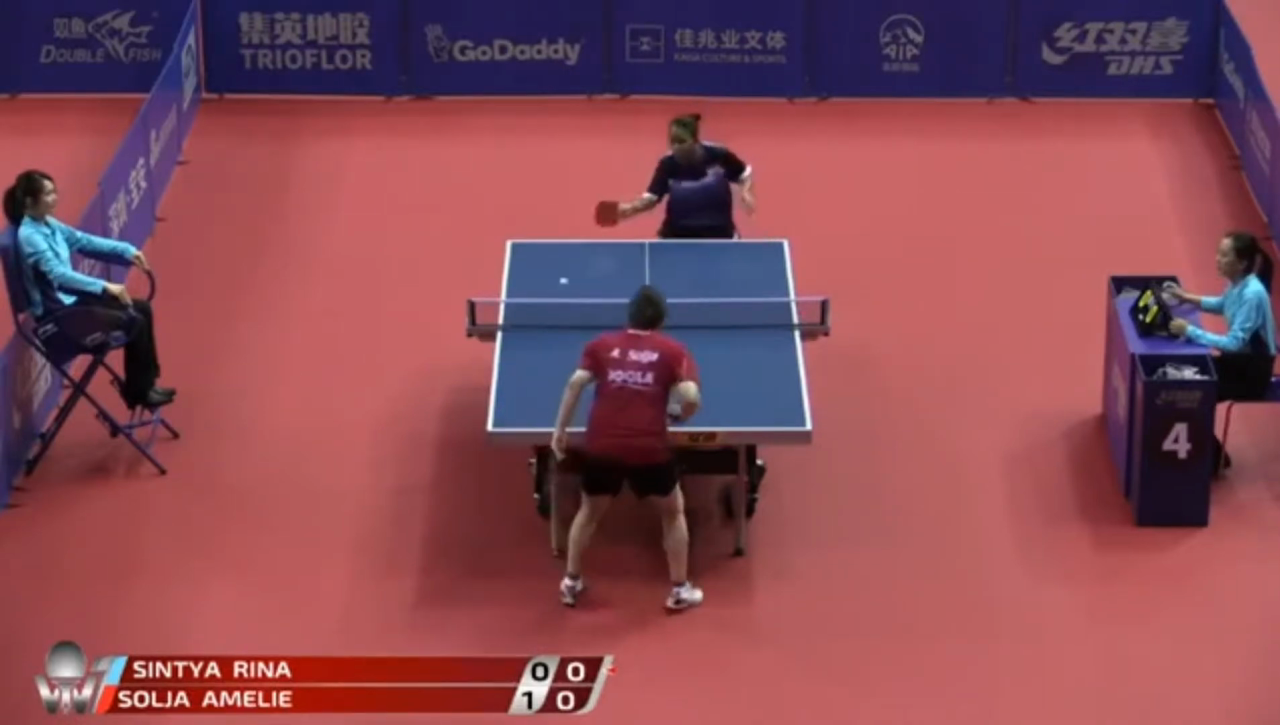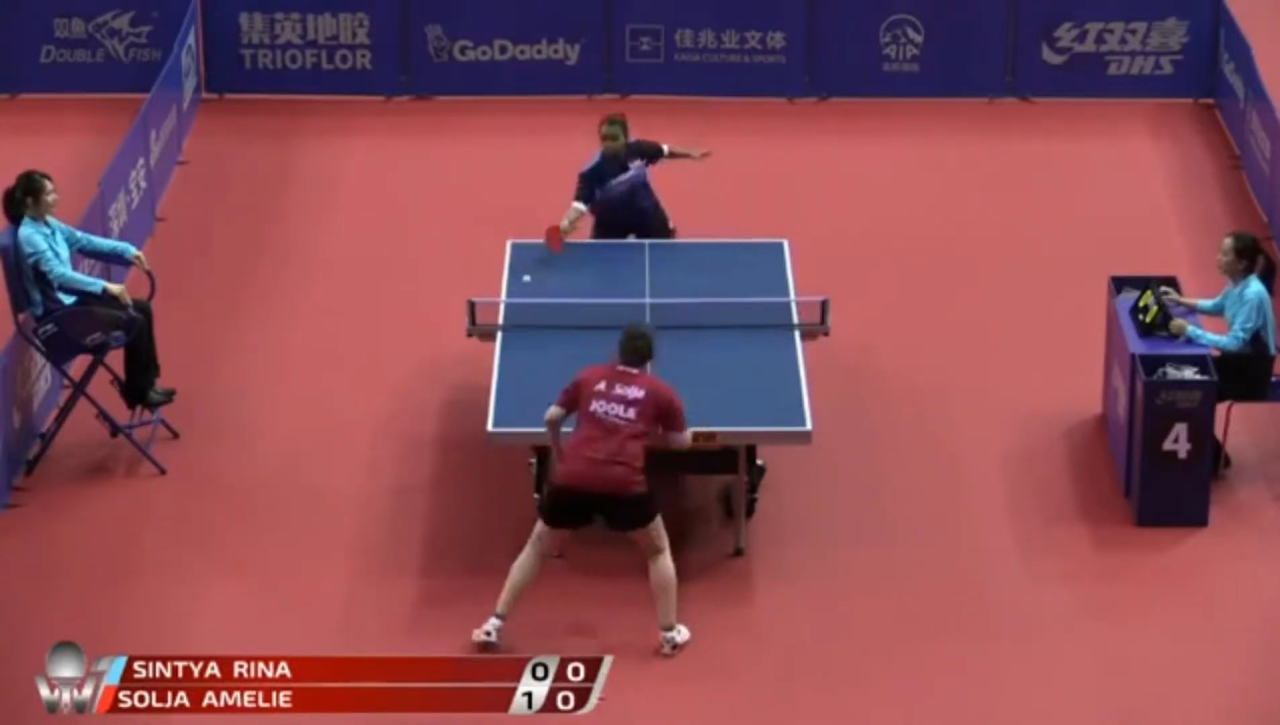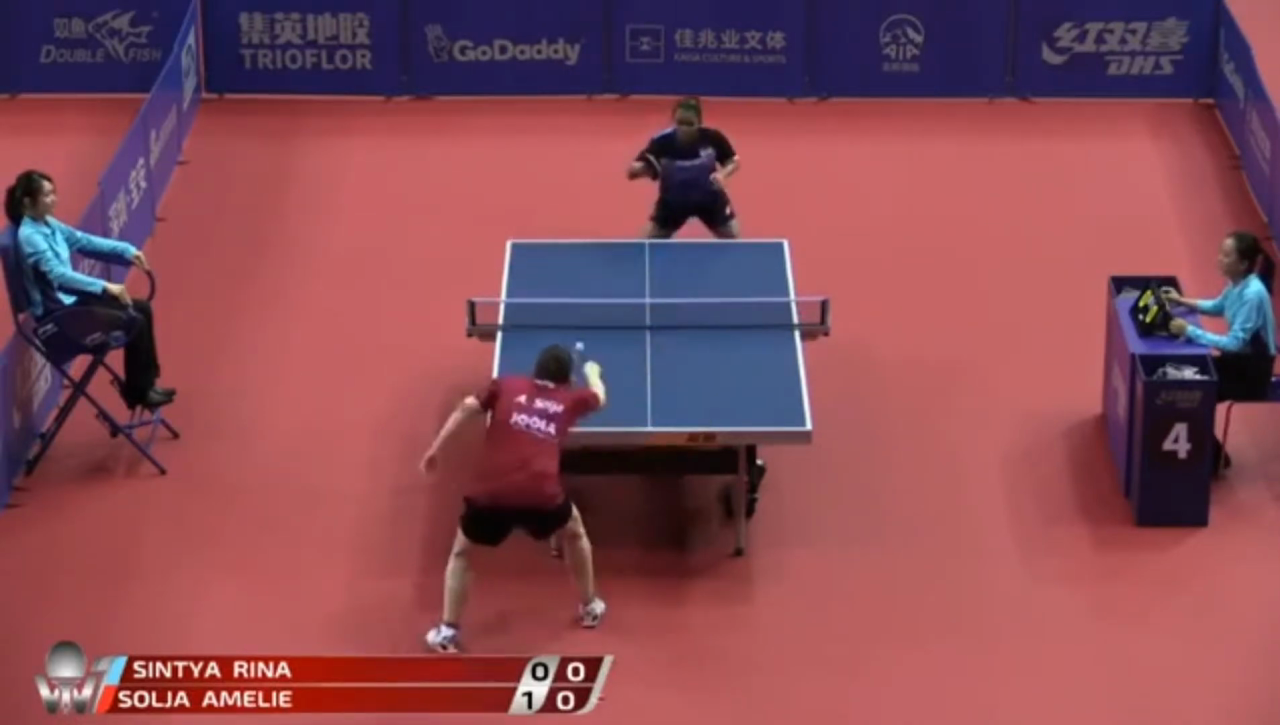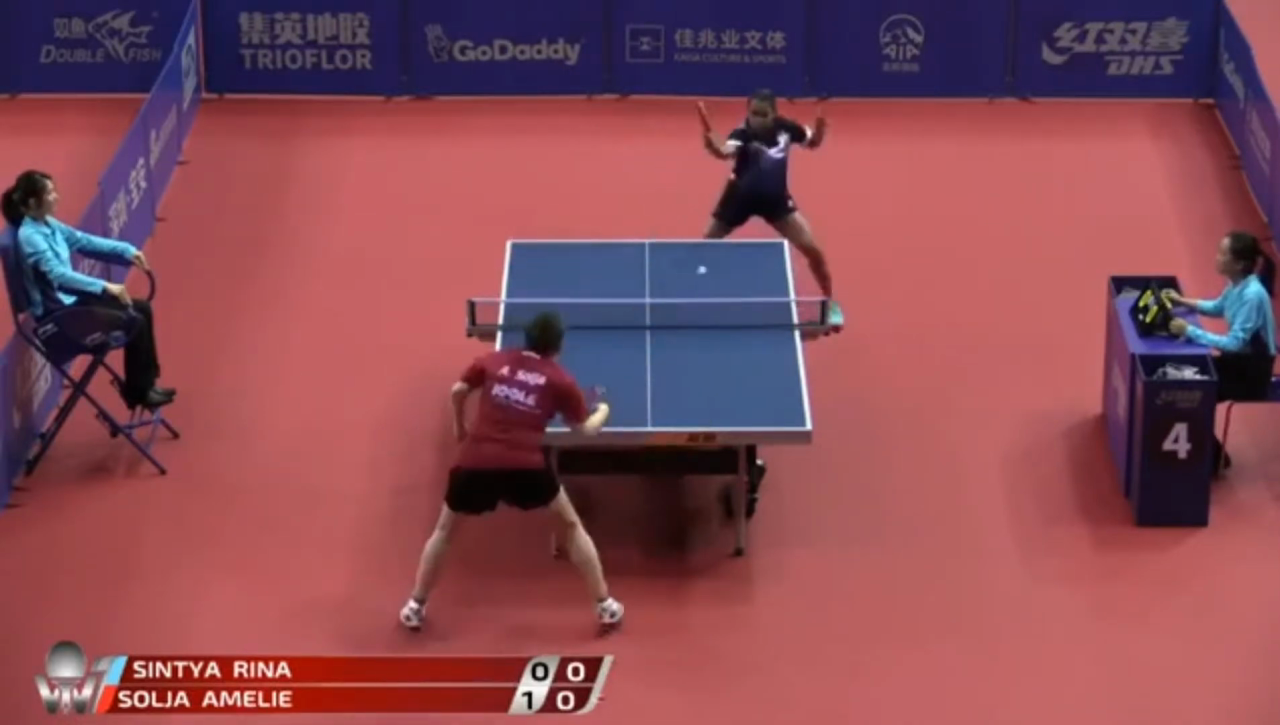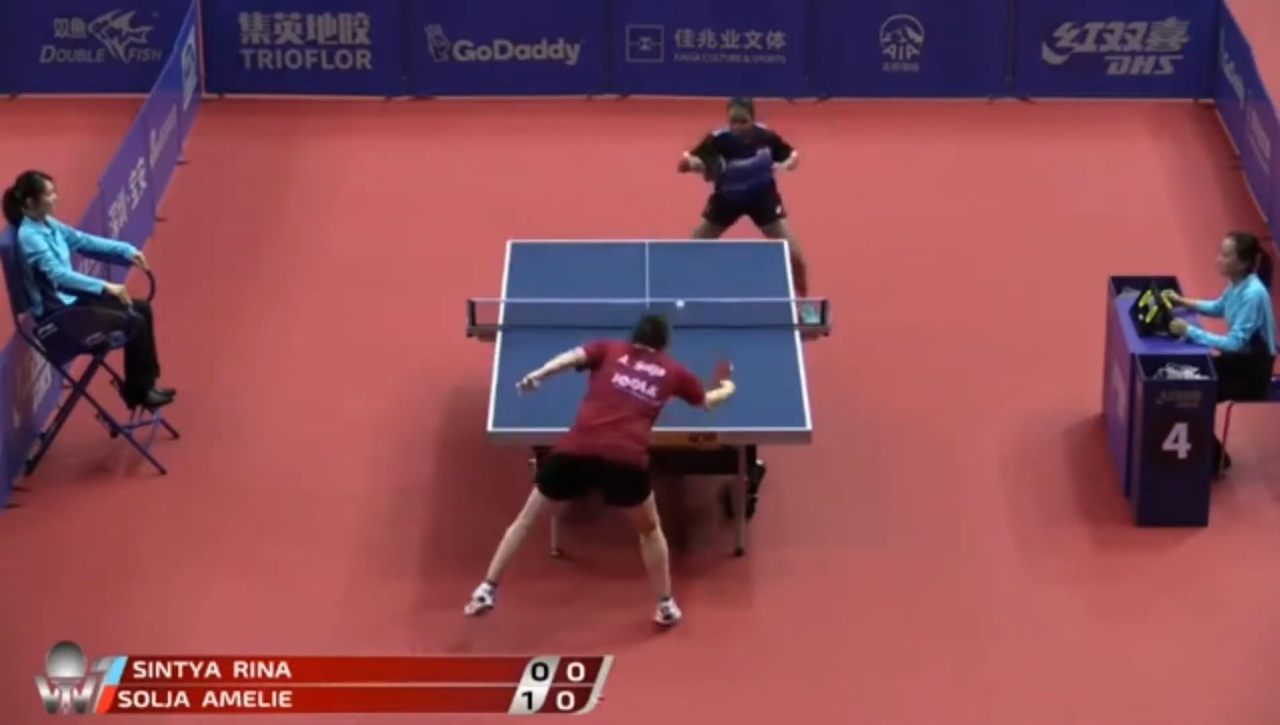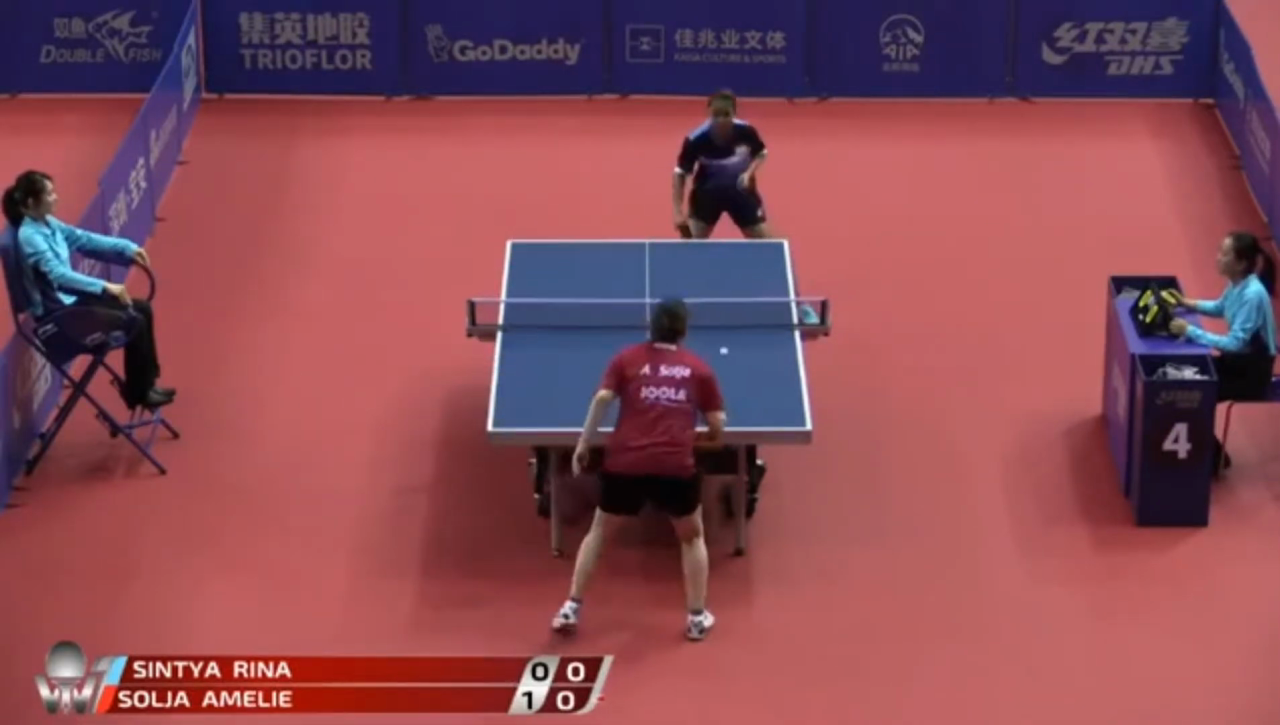
dt=0.5s
person 1, frame 1
left shoulder: (602, 344)
right shoulder: (674, 351)
left elbow: (576, 383)
right elbow: (691, 397)
left wrist: (560, 429)
right wrist: (681, 415)
left hip: (601, 446)
right hip: (650, 449)
left knee: (590, 510)
right knee: (673, 512)
left ankle: (571, 583)
right ankle: (680, 590)
person 1, frame 2
left shoulder: (589, 377)
right shoulder: (660, 392)
left elbow: (552, 417)
right elbow: (682, 441)
left wrist: (558, 453)
right wrist: (655, 431)
left hip: (573, 480)
right hip: (623, 485)
left knee: (535, 549)
right knee: (657, 551)
left ankle: (494, 625)
right ankle: (670, 632)
person 1, frame 3
left shoulder: (505, 386)
right shoulder: (571, 398)
left elbow: (468, 407)
right elbow: (599, 399)
left wrist: (435, 449)
right wrist: (593, 374)
left hip: (489, 493)
right hip: (542, 496)
left knee: (460, 553)
right knee: (575, 532)
left ankle: (447, 631)
right ankle: (589, 607)
person 1, frame 4
left shoulder: (494, 360)
right shoulder: (560, 380)
left elbow: (458, 391)
right elbow: (585, 430)
left wrist: (461, 426)
right wrist: (601, 411)
left hip: (473, 463)
right hip: (524, 467)
left knee: (444, 531)
right knee: (572, 528)
left ankle: (416, 607)
right ankle: (605, 605)
person 1, frame 5
left shoulder: (608, 350)
right shoulder: (673, 372)
left elbow: (576, 356)
right elbow: (708, 400)
left wrist: (539, 374)
right wrist: (728, 388)
left hip: (576, 449)
right hip: (627, 458)
left knee: (527, 517)
right knee: (649, 529)
left ankle: (487, 589)
right ankle: (666, 606)
person 1, frame 6
left shoulder: (627, 359)
right shoulder: (700, 370)
left elbow: (602, 399)
right elbow: (717, 426)
left wrist: (582, 443)
right wrist: (708, 434)
left hip: (623, 465)
right hip: (675, 467)
left knee: (599, 532)
right knee: (692, 538)
left ankle: (571, 607)
right ankle: (696, 618)
person 2, frame 1
left shoulder: (48, 223)
right shoulder: (29, 236)
left elbow: (84, 240)
right elbow: (58, 274)
left wrist: (126, 250)
right wrist: (104, 286)
left hip: (72, 296)
right hip: (57, 310)
left knee: (142, 309)
right knee: (134, 322)
left ankle: (146, 382)
right ankle: (139, 392)
person 2, frame 2
left shoulder: (48, 223)
right shoulder: (29, 236)
left elbow: (84, 240)
right elbow: (59, 274)
left wrist: (126, 250)
right wrist: (105, 286)
left hip: (72, 296)
right hip: (57, 310)
left knee: (142, 309)
right knee: (134, 323)
left ankle: (145, 382)
right ankle: (138, 392)
person 2, frame 3
left shoulder: (47, 223)
right shoulder: (29, 236)
left elbow: (84, 240)
right elbow: (58, 275)
left wrist: (126, 250)
right wrist: (104, 286)
left hip: (72, 296)
right hip: (57, 310)
left knee: (142, 309)
right knee: (134, 322)
left ankle: (146, 382)
right ankle: (138, 392)
person 2, frame 4
left shoulder: (48, 223)
right shoulder: (30, 236)
left elbow: (84, 240)
right elbow: (59, 274)
left wrist: (126, 250)
right wrist: (105, 287)
left hip: (72, 296)
right hip: (57, 310)
left knee: (142, 309)
right knee: (134, 323)
left ankle: (146, 382)
right ankle: (138, 392)
person 2, frame 5
left shoulder: (47, 223)
right shoulder: (29, 236)
left elbow: (84, 240)
right elbow: (58, 274)
left wrist: (126, 250)
right wrist: (105, 286)
left hip: (72, 296)
right hip: (57, 310)
left knee: (142, 309)
right knee: (134, 323)
left ankle: (146, 382)
right ankle: (138, 392)
person 2, frame 6
left shoulder: (48, 222)
right shoulder: (29, 236)
left elbow: (84, 237)
right elbow: (59, 274)
left wrist: (128, 246)
right wrist: (105, 287)
left hip: (71, 296)
right hip: (57, 310)
left knee: (142, 309)
right knee: (134, 323)
left ankle: (146, 382)
right ankle: (138, 392)
person 3, frame 1
left shoulder: (1252, 294)
right shoulder: (1237, 284)
left elbow: (1233, 343)
right elbow: (1221, 305)
left wrist: (1189, 331)
right wrist: (1185, 297)
left hip: (1254, 369)
right hip: (1240, 358)
left ankle: (1214, 456)
person 3, frame 2
left shoulder: (1253, 294)
right shoulder: (1237, 284)
left elbow: (1234, 343)
right elbow: (1216, 306)
left wrist: (1189, 331)
right wrist: (1181, 301)
left hip: (1254, 370)
right hip: (1240, 358)
left ankle: (1214, 456)
person 3, frame 3
left shoulder: (1253, 294)
right shoulder: (1237, 284)
left elbow: (1234, 343)
right elbow: (1217, 307)
left wrist: (1189, 331)
right wrist: (1182, 301)
left hip: (1254, 370)
right hip: (1240, 358)
left ankle: (1215, 456)
person 3, frame 4
left shoulder: (1252, 295)
right shoulder: (1237, 284)
left elbow: (1234, 343)
right elbow: (1217, 307)
left wrist: (1189, 331)
right wrist: (1183, 301)
left hip: (1254, 370)
right hip: (1239, 358)
left ankle: (1214, 456)
person 3, frame 5
left shoulder: (1253, 294)
right shoulder: (1237, 284)
left elbow: (1234, 343)
right elbow: (1218, 307)
left wrist: (1189, 331)
right wrist: (1183, 301)
left hip: (1254, 370)
right hip: (1239, 357)
left ankle: (1214, 456)
person 3, frame 6
left shoulder: (1252, 294)
right shoulder: (1237, 284)
left elbow: (1234, 343)
right elbow: (1218, 308)
left wrist: (1189, 330)
right wrist: (1184, 302)
left hip: (1254, 370)
right hip: (1239, 358)
left ankle: (1214, 456)
person 4, frame 1
left shoulder: (719, 156)
right shoulder: (667, 165)
left elbow: (745, 174)
right elbow: (651, 198)
left wrist: (746, 193)
right wrist: (630, 208)
left hip: (717, 223)
right hip: (679, 223)
person 4, frame 2
left shoulder: (639, 149)
right shoulder: (592, 173)
left elbow: (665, 151)
right elbow: (579, 206)
left wrist: (691, 154)
right wrist: (565, 224)
left hip: (647, 215)
right hip: (611, 224)
person 4, frame 3
left shoulder: (712, 138)
right shoulder: (661, 142)
left elbow: (733, 161)
right elbow: (632, 172)
left wrist: (722, 175)
right wrist: (642, 169)
left hip: (710, 199)
right hip: (672, 203)
person 4, frame 4
left shoulder: (785, 126)
right shoulder: (742, 134)
left elbow: (813, 141)
right elbow: (724, 152)
left wrist: (819, 131)
right wrist: (709, 139)
left hip: (775, 197)
right hip: (740, 197)
left knee: (811, 249)
left ankle: (829, 304)
person 4, frame 5
left shoulder: (766, 136)
right shoulder: (716, 141)
left elbow: (793, 156)
right elbow: (683, 165)
left wrist: (784, 166)
right wrist: (693, 162)
left hip: (763, 200)
right hip: (725, 199)
left knee: (794, 255)
left ankle: (804, 304)
person 4, frame 6
left shoulder: (745, 131)
right shoulder: (695, 140)
left elbow: (761, 153)
right elbow: (680, 173)
left wrist: (749, 173)
right wrist: (677, 210)
left hip: (741, 193)
right hip: (709, 195)
left ankle: (799, 304)
